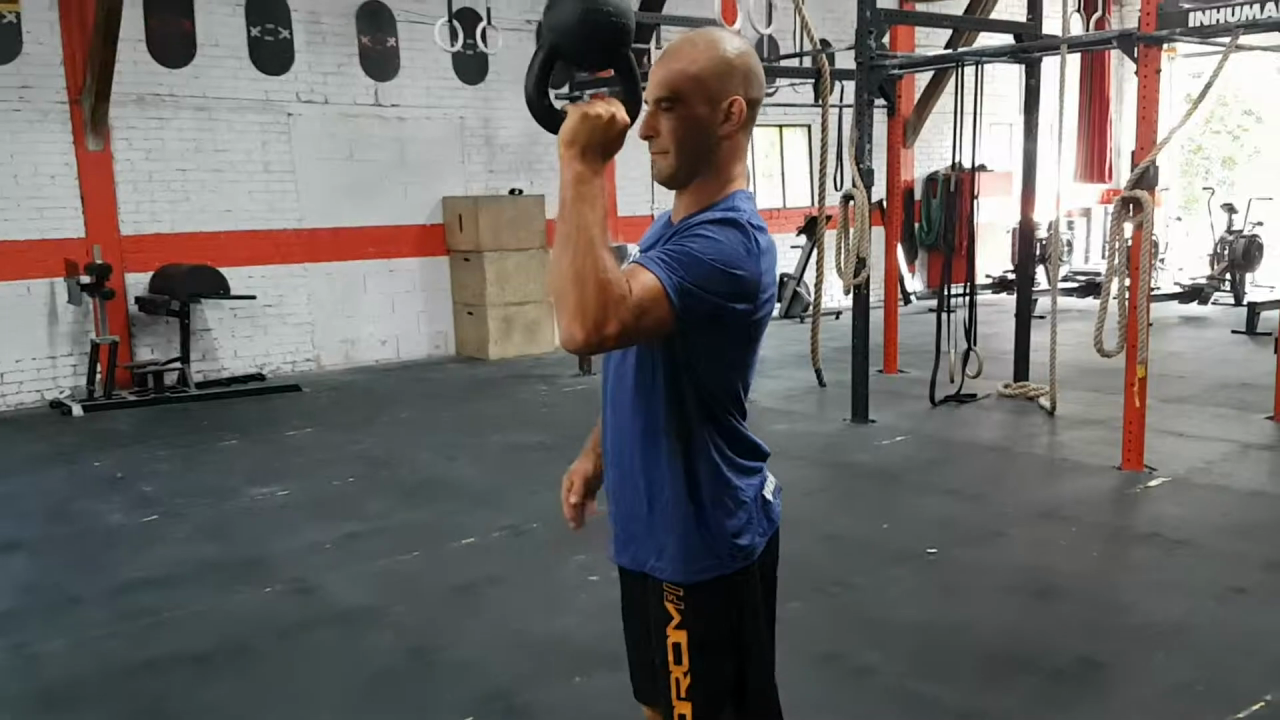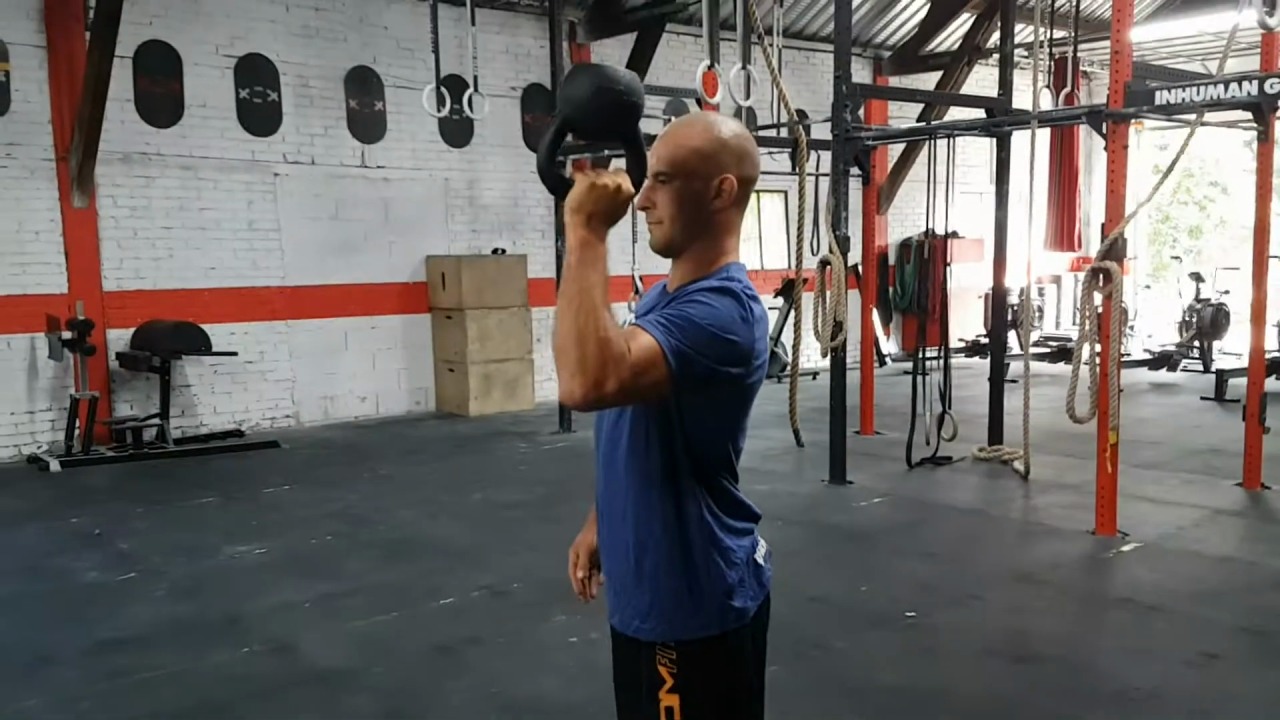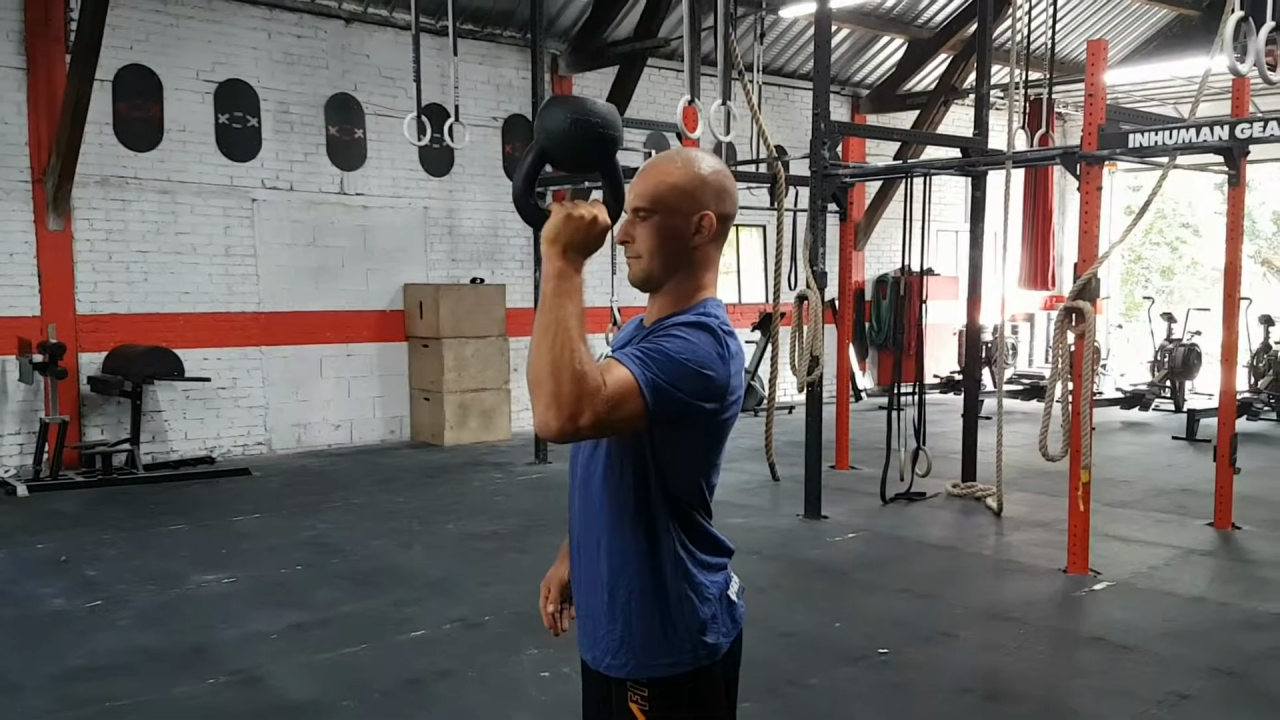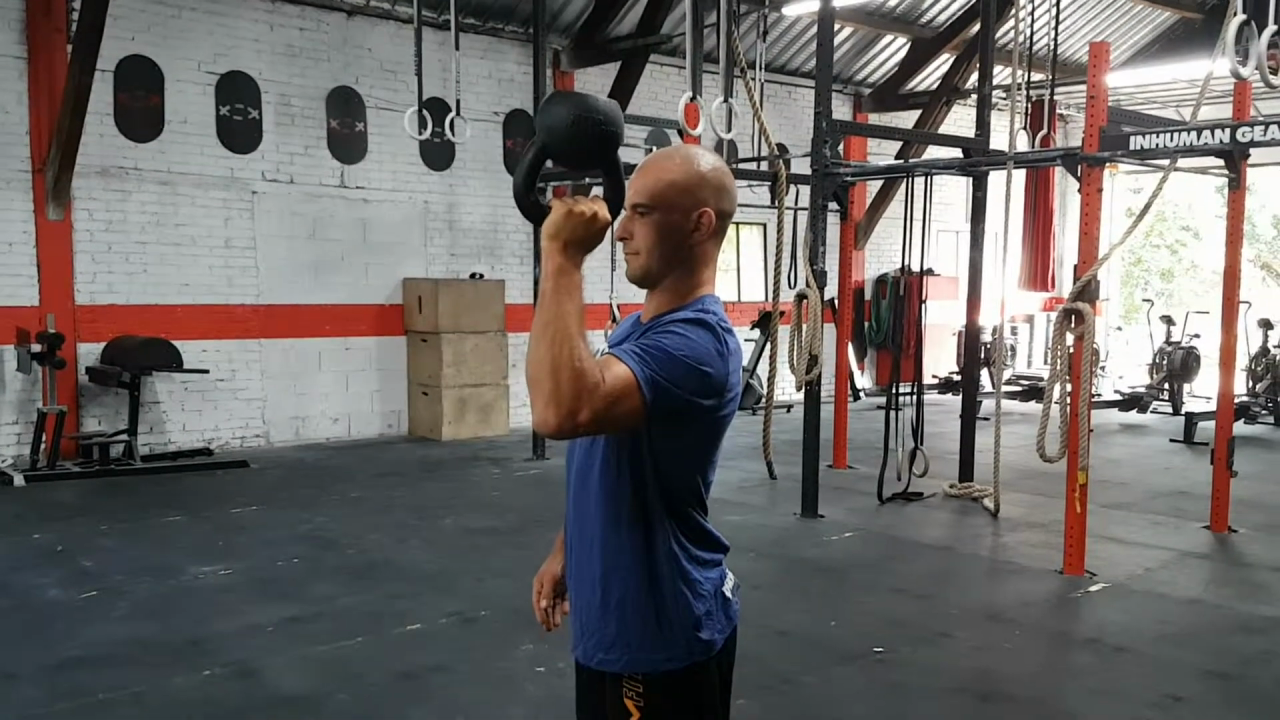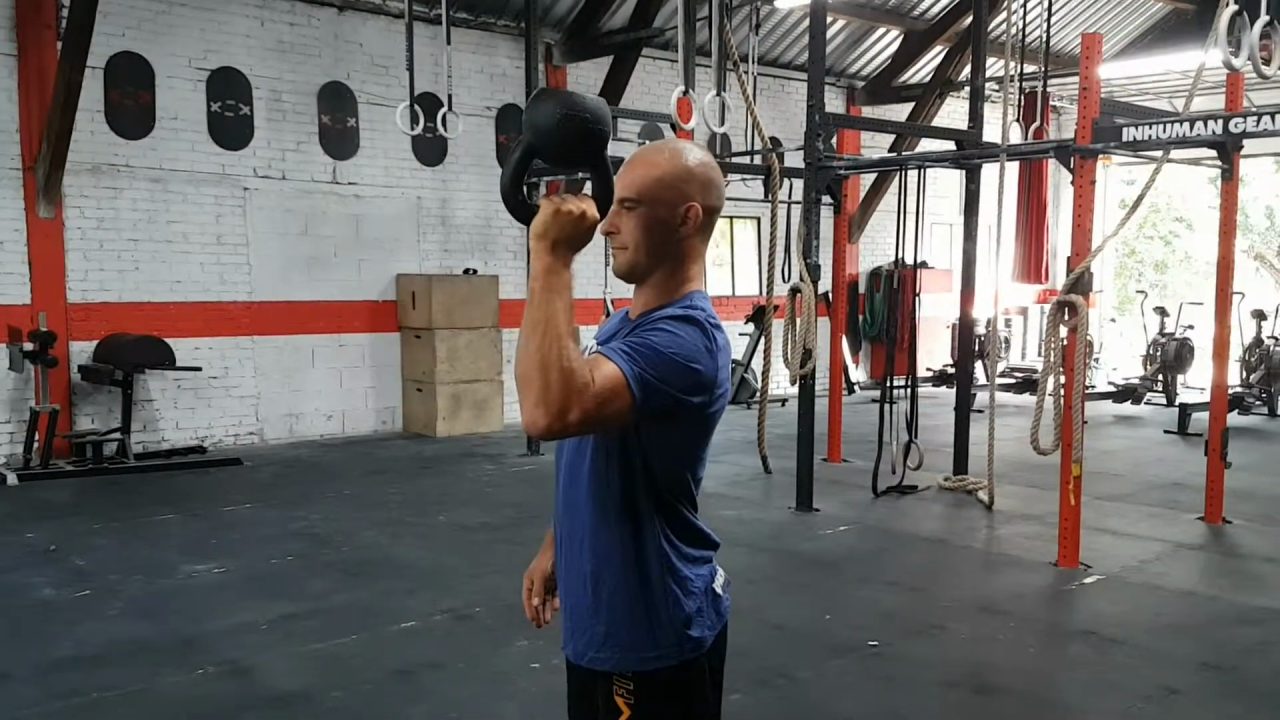
dt=1s
person 1, frame 1
left shoulder: (728, 241)
right shoulder: (678, 224)
left elbow: (588, 324)
left wrist: (582, 165)
right wrist: (595, 452)
left hip: (706, 538)
right hip: (659, 525)
person 1, frame 2
left shoulder: (722, 309)
right shoulder: (666, 296)
left elbow: (588, 382)
left wrist: (585, 231)
right wrist: (599, 523)
left hip: (696, 603)
right hip: (648, 591)
person 1, frame 3
left shoulder: (697, 346)
right shoulder: (643, 331)
left elbow: (562, 414)
left wrist: (562, 262)
right wrist: (572, 556)
left hip: (670, 636)
right hip: (619, 623)
person 1, frame 4
left shoulder: (695, 342)
right shoulder: (640, 327)
left elbow: (561, 411)
left wrist: (562, 257)
right wrist: (566, 549)
left hip: (664, 632)
right hip: (615, 618)
person 1, frame 5
left shoulder: (684, 339)
right shoulder: (627, 323)
left elbow: (551, 411)
left wrist: (551, 255)
right wrist: (556, 546)
left hip: (656, 630)
right hip: (605, 616)
